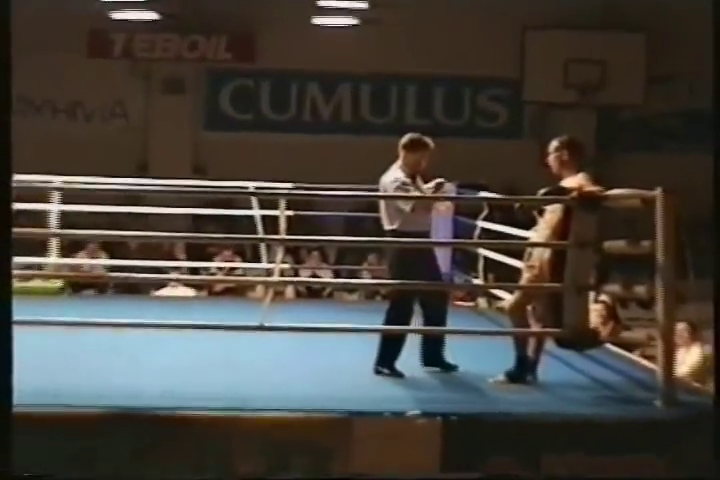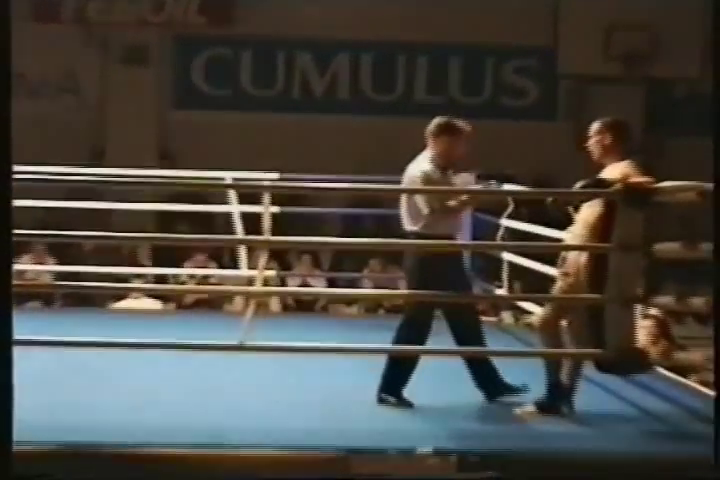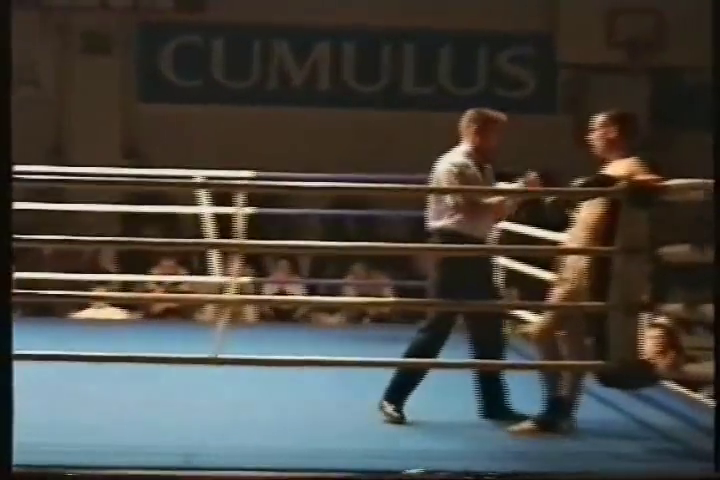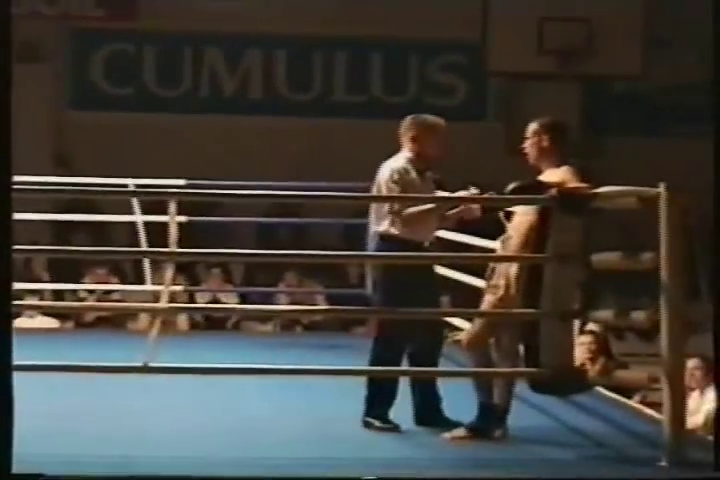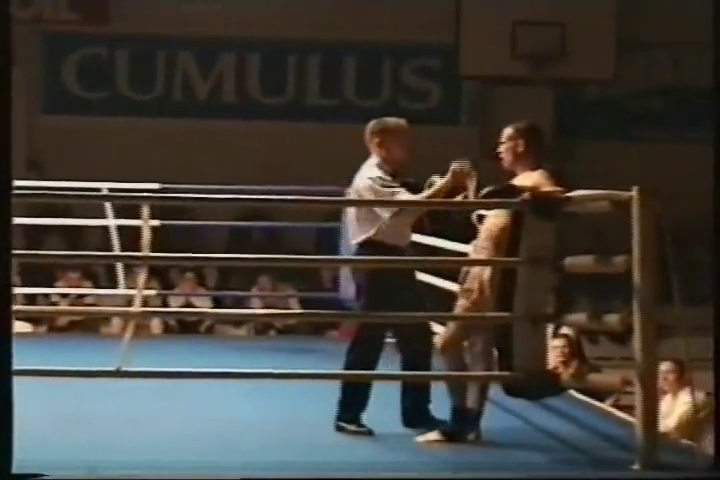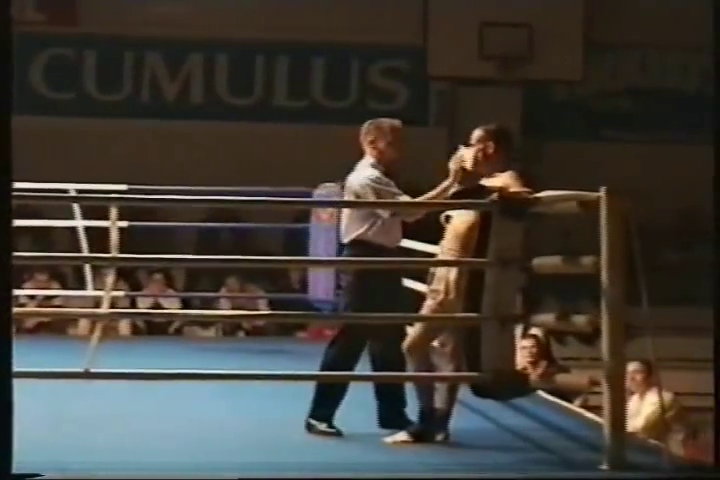
dt=0.3s
person 1, frame 1
left shoulder: (581, 181)
right shoulder: (566, 184)
left elbow: (599, 194)
left hip: (550, 257)
right hip: (540, 255)
left knee: (515, 306)
right knee: (539, 311)
left ankle: (524, 367)
right ankle: (525, 367)
person 1, frame 2
left shoulder: (626, 170)
right shoulder: (609, 173)
left elbow: (648, 186)
left hip: (588, 262)
right hip: (576, 260)
left knee: (547, 322)
right knee: (577, 329)
left ankle: (558, 395)
right ankle: (559, 396)
person 1, frame 3
left shoulder: (631, 167)
right shoulder: (610, 171)
left elbow: (653, 184)
left hip: (588, 268)
right hip: (575, 265)
left knee: (544, 332)
right knee: (572, 336)
left ankle: (558, 411)
right ankle: (559, 412)
person 1, frame 4
left shoulder: (563, 176)
right shoulder: (544, 180)
left hip: (520, 276)
right hip: (507, 273)
left knee: (475, 339)
right knee: (504, 344)
left ankle: (490, 417)
right ankle: (492, 418)
person 1, frame 5
left shoulder: (537, 179)
right shoulder: (517, 184)
left elbow: (558, 196)
right elbow: (487, 221)
left hip: (492, 278)
right hip: (480, 274)
left knee: (449, 343)
right knee: (479, 347)
right ankle: (466, 421)
person 1, frame 6
left shoulder: (506, 179)
right shoulder: (480, 184)
left elbow: (526, 198)
left wrist: (499, 195)
right wrist: (460, 176)
left hip: (459, 277)
right hip: (447, 274)
left knee: (415, 344)
right knee: (449, 348)
person 2, frame 1
left shoulder: (414, 178)
right shoulder: (393, 180)
left elbow: (424, 205)
right elbow: (419, 205)
left wrist: (431, 191)
right wrist: (432, 191)
left hip: (421, 242)
right hip: (404, 244)
left knee: (436, 298)
right knee: (401, 305)
left ankle: (433, 355)
right ankle: (384, 362)
person 2, frame 2
left shoulder: (443, 171)
right shoulder: (421, 172)
right elbow: (438, 212)
left wrist: (467, 197)
right wrist: (469, 198)
left hip: (447, 249)
right hip: (427, 251)
left knee: (465, 317)
right knee: (417, 321)
left ankle: (491, 383)
right ankle: (389, 389)
person 2, frame 3
left shoulder: (483, 169)
right shoulder: (451, 165)
left elbow: (488, 213)
right elbow: (467, 209)
left wrist: (513, 199)
right wrist: (508, 196)
left hip: (475, 250)
right hip: (453, 249)
left knee: (488, 328)
right knee: (438, 325)
left ankle: (494, 403)
right ankle: (394, 398)
person 2, frame 4
left shoulder: (424, 176)
right shoulder: (394, 171)
right elbow: (402, 218)
left wrist: (458, 212)
right wrist: (444, 203)
left hip: (417, 256)
right hip: (394, 255)
left knee: (428, 335)
right knee: (393, 335)
left ankle: (427, 409)
right ankle: (375, 411)
person 2, frame 5
left shoulder: (389, 178)
right shoulder: (370, 179)
left elbow: (405, 215)
right elbow: (411, 207)
left wrist: (442, 189)
right wrist: (449, 182)
left hip: (395, 261)
right hip: (375, 262)
left knee: (416, 337)
right knee: (368, 340)
left ankle: (416, 411)
right ankle: (347, 416)
person 2, frame 6
left shoulder: (379, 178)
right shoulder: (365, 179)
left elbow: (402, 214)
right elbow: (410, 210)
right wrist: (450, 182)
left hip: (382, 261)
right hip: (364, 261)
left knee: (390, 341)
right knee: (350, 339)
left ankle: (392, 412)
right ankle: (319, 415)
